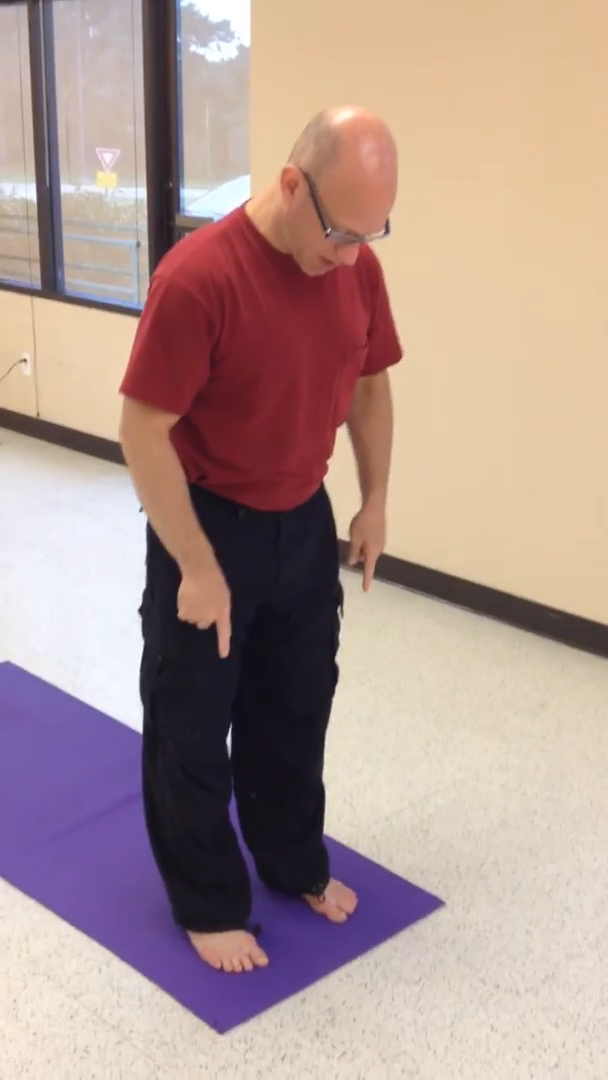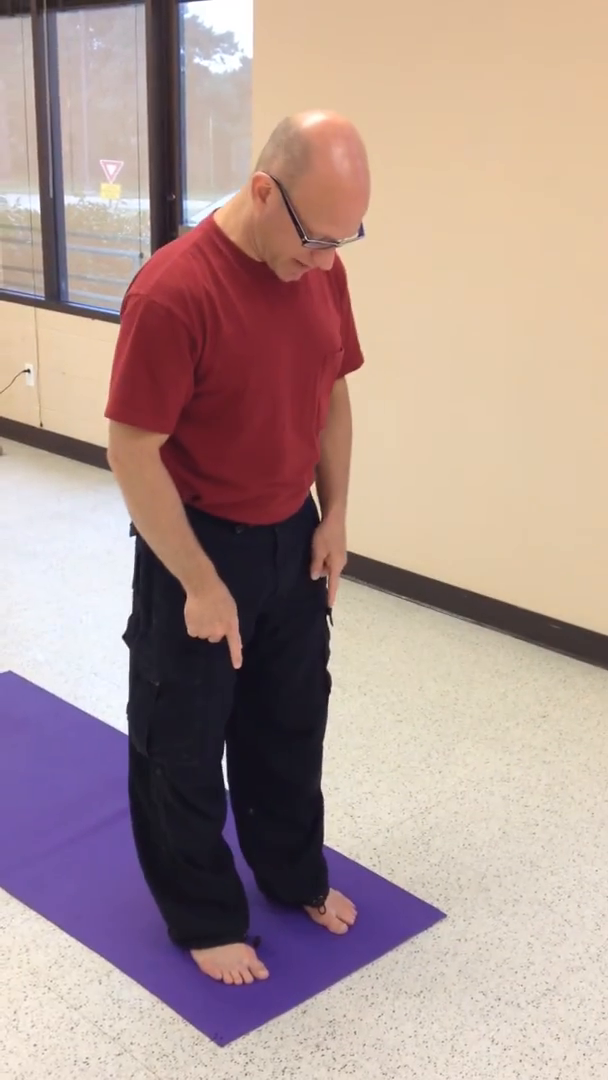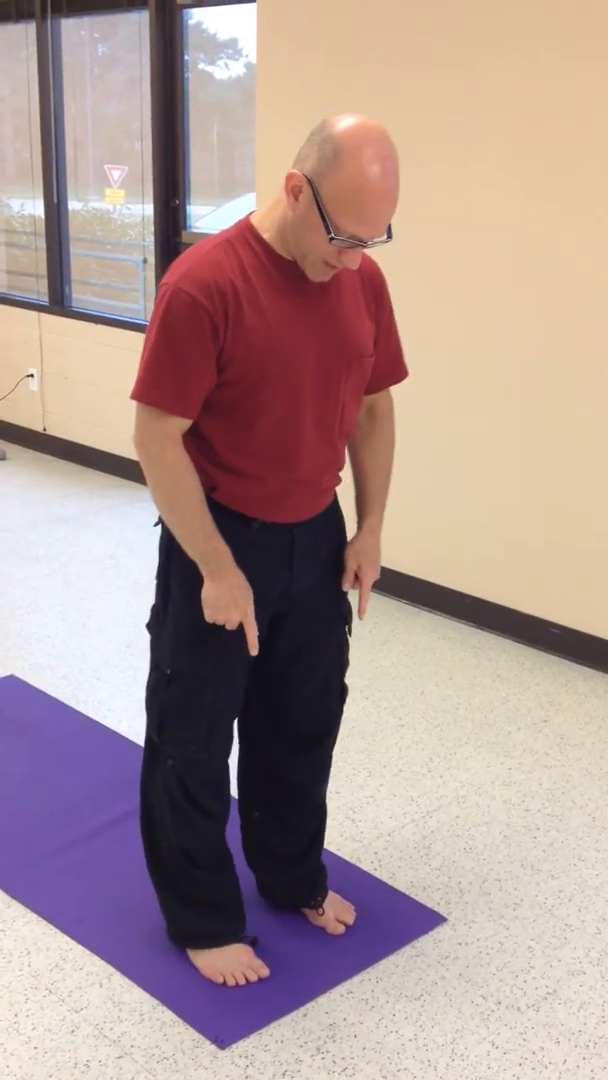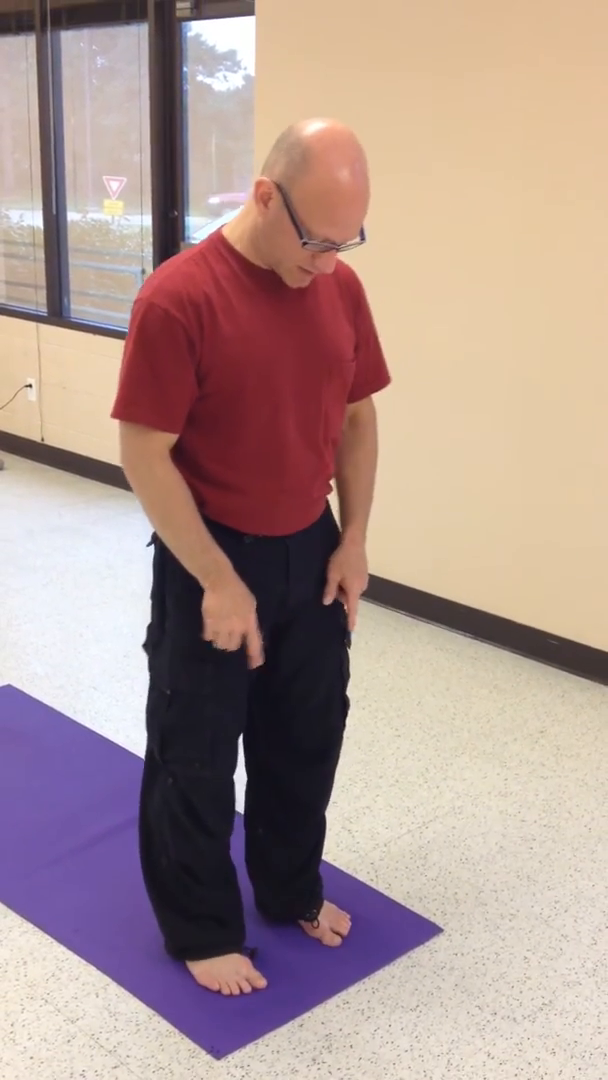
dt=0.5s
person 1, frame 1
left shoulder: (358, 268)
right shoulder: (197, 277)
left elbow: (370, 386)
right elbow: (144, 431)
left wrist: (374, 503)
right wrist: (197, 568)
left hip: (305, 524)
right hip: (207, 529)
left knee: (296, 712)
right knee: (193, 729)
left ankle: (295, 862)
right ankle: (208, 904)
person 1, frame 2
left shoulder: (323, 273)
right shoulder: (171, 293)
right elbow: (133, 454)
left wrist: (333, 515)
right wrist: (201, 585)
left hip: (294, 540)
right hip: (196, 549)
left knee: (292, 722)
right knee: (183, 746)
left ankle: (296, 876)
right ankle: (203, 918)
person 1, frame 3
left shoulder: (364, 281)
right shoulder: (203, 283)
left elbow: (373, 409)
right elbow: (158, 437)
left wrist: (369, 528)
right wrist: (218, 570)
left hip: (315, 540)
right hip: (218, 544)
left knee: (304, 725)
right knee: (193, 739)
left ankle: (294, 877)
right ankle: (202, 918)
person 1, frame 4
left shoulder: (341, 286)
right shoulder: (177, 299)
right elbow: (146, 455)
left wrist: (353, 539)
right wrist: (221, 582)
left hip: (313, 554)
right hip: (212, 562)
left knee: (308, 736)
right knee: (195, 756)
left ankle: (292, 890)
right ankle: (201, 930)
